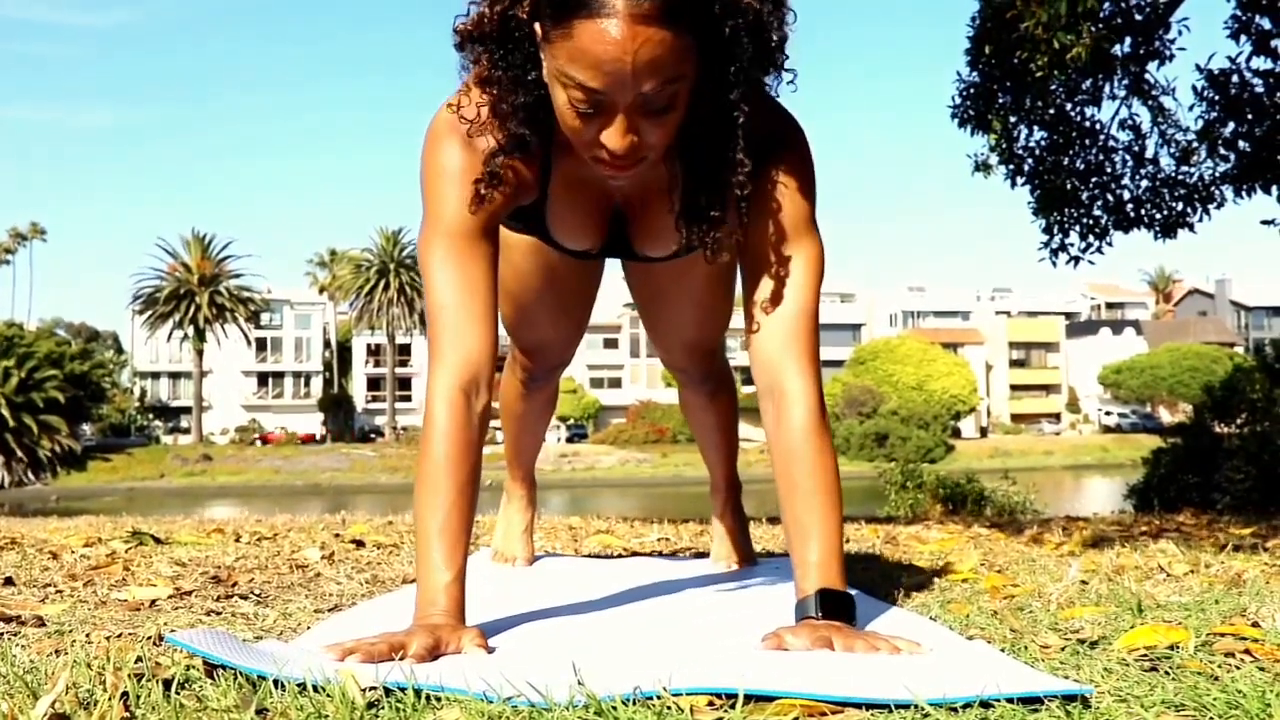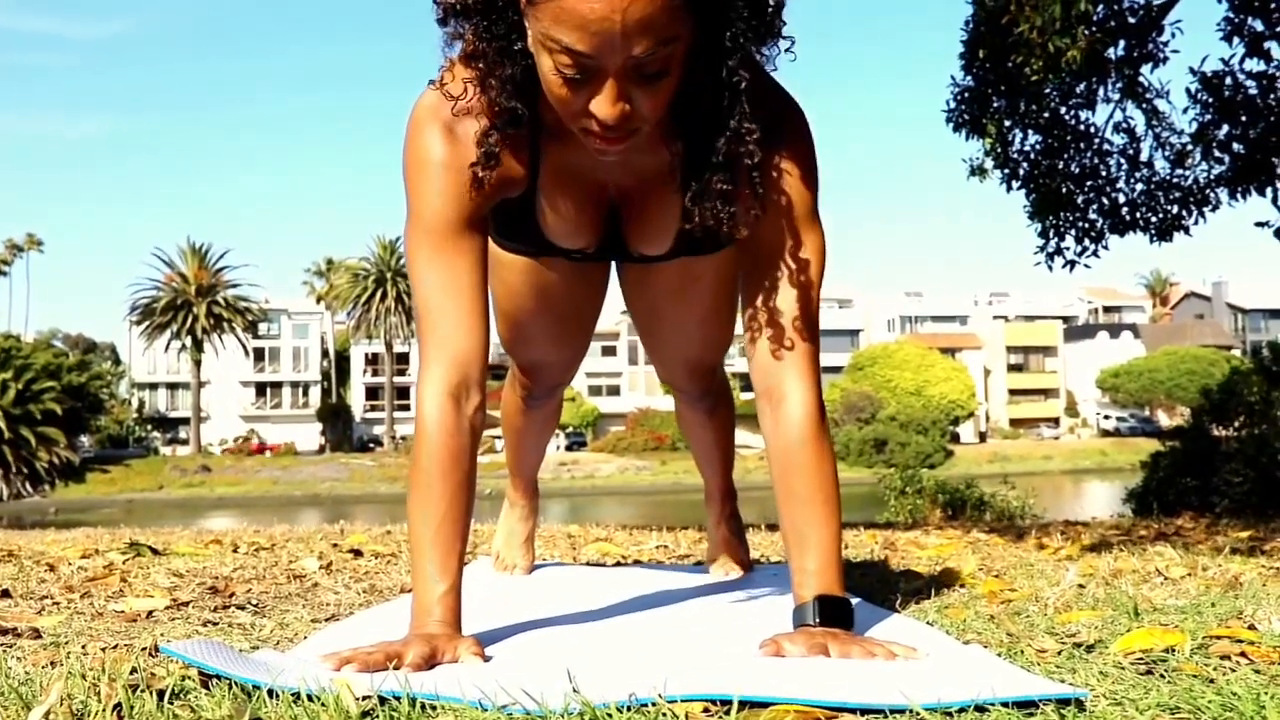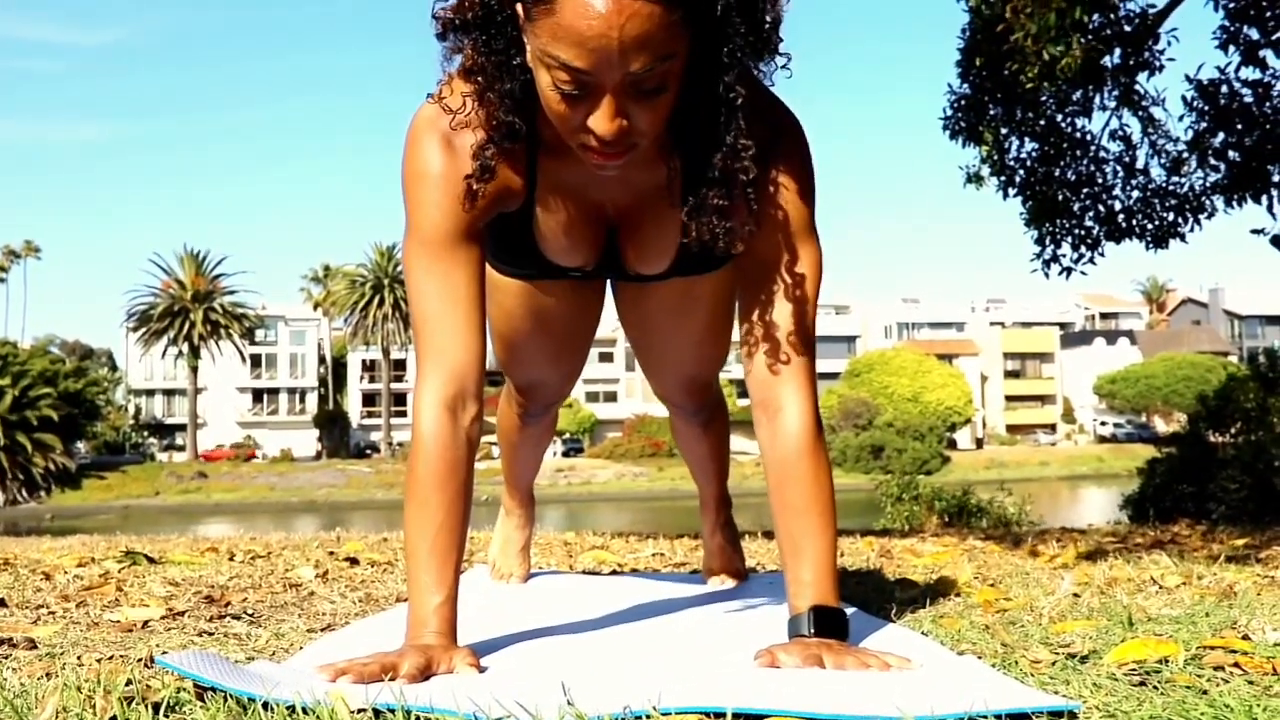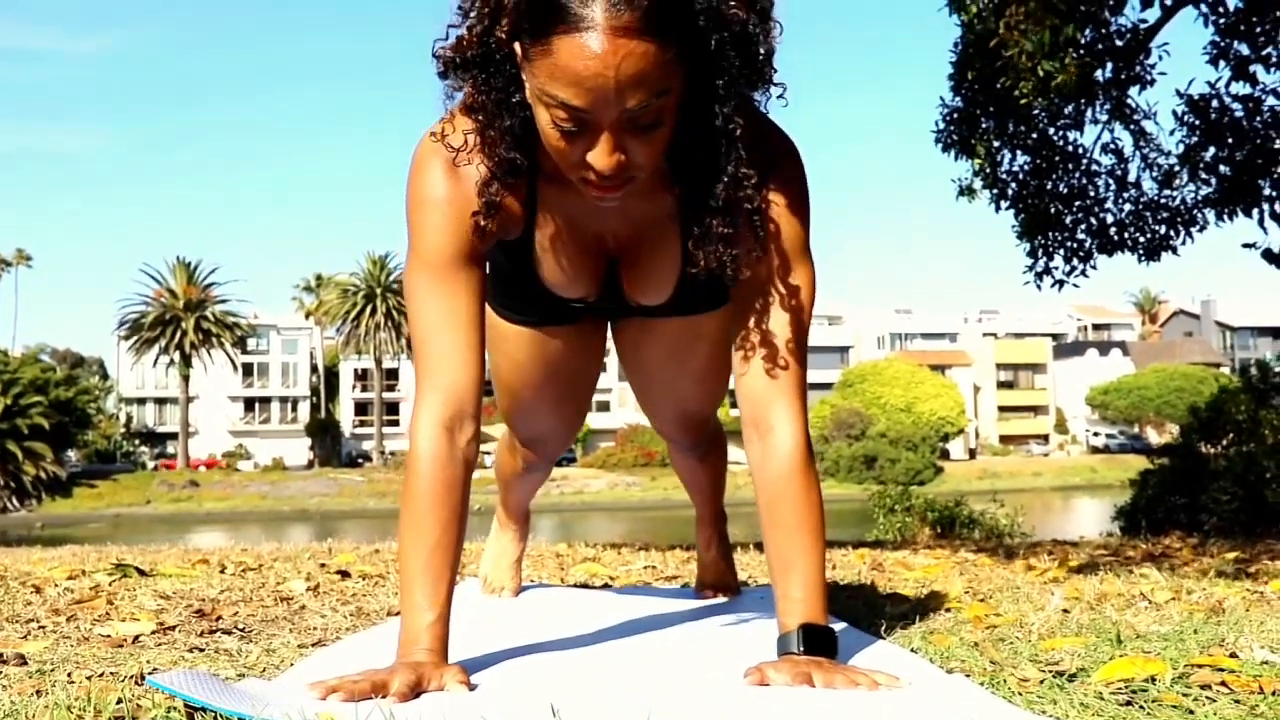
dt=0.5s
person 1, frame 1
left shoulder: (759, 143)
right shoulder: (477, 130)
left elbow: (789, 381)
right elbow: (459, 380)
left wrist: (824, 603)
right wrist: (438, 610)
left hip: (685, 223)
right hip: (545, 217)
right knee: (539, 355)
left ankle: (726, 501)
right ankle: (518, 495)
person 1, frame 2
left shoulder: (759, 124)
right shoulder: (459, 118)
left elbow: (788, 381)
right elbow: (450, 384)
left wrist: (822, 611)
right wrist: (434, 621)
left hip: (688, 230)
right hip: (537, 228)
right knee: (540, 373)
left ankle: (722, 511)
right ankle: (520, 502)
person 1, frame 3
left shoulder: (757, 138)
right shoulder: (457, 133)
left elbow: (785, 395)
right elbow: (447, 397)
left wrist: (817, 623)
right wrist: (429, 632)
left hip: (684, 248)
right hip: (536, 248)
right knee: (536, 388)
left ankle: (717, 520)
right ankle: (516, 511)
person 1, frame 4
left shoulder: (755, 164)
right shoulder: (461, 163)
left elbow: (775, 418)
right elbow: (445, 417)
left wrist: (805, 641)
right wrist: (421, 650)
left hip: (684, 290)
right hip: (540, 291)
right knee: (541, 438)
left ankle: (712, 536)
right ankle: (510, 521)
